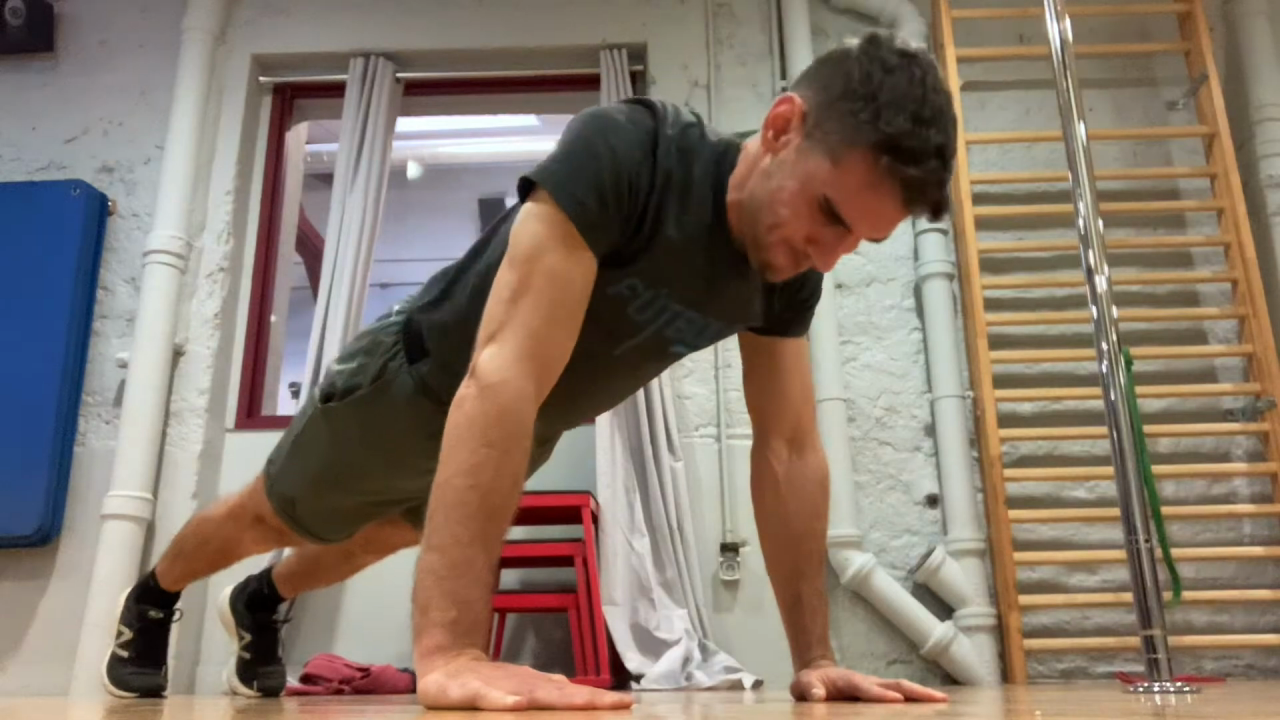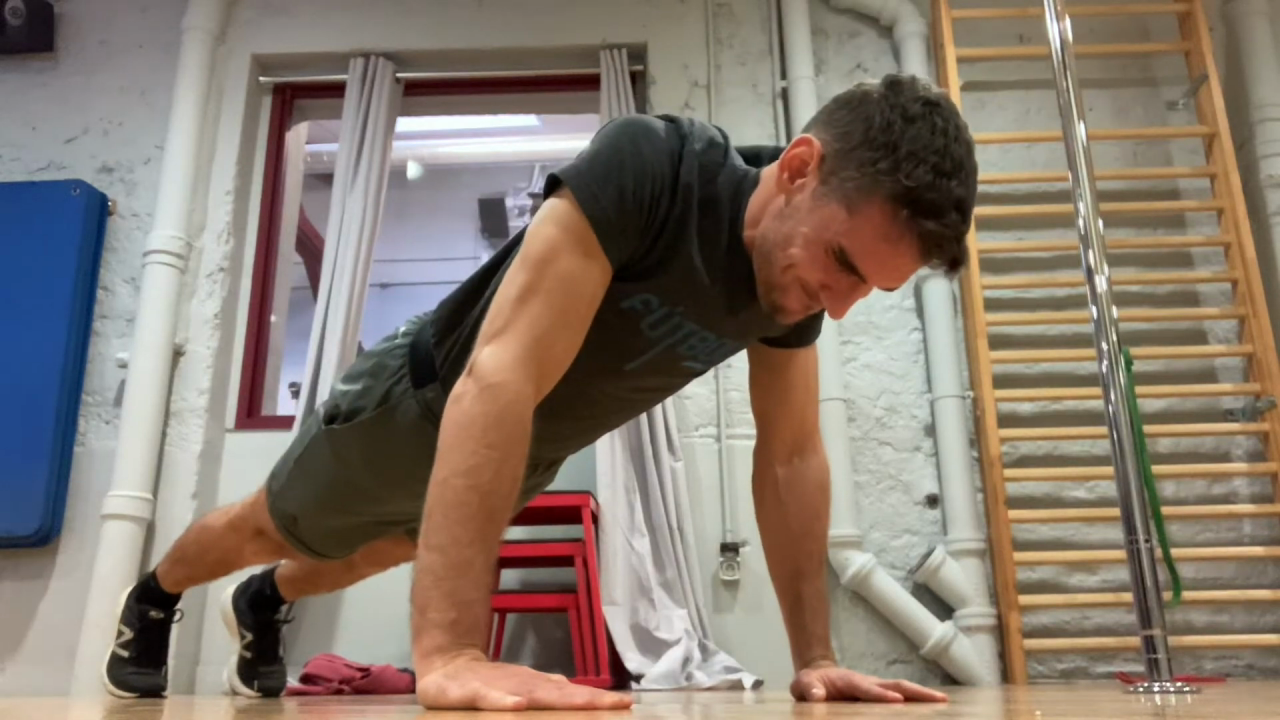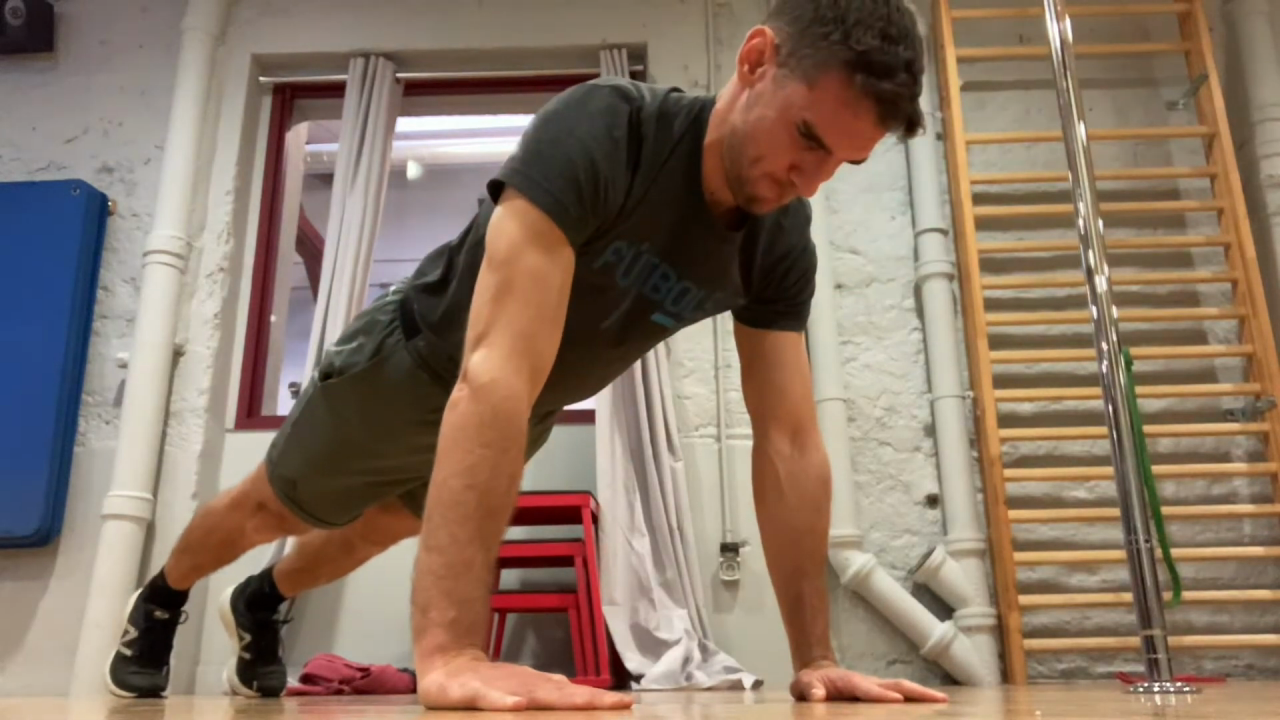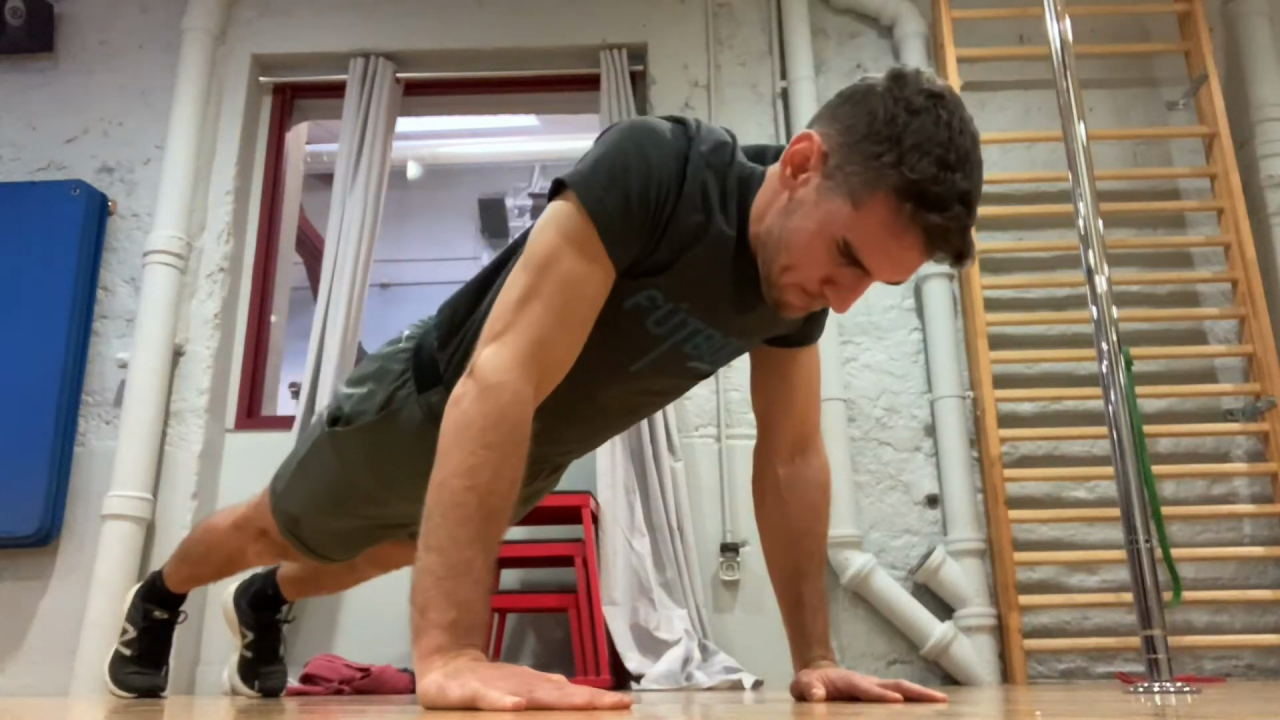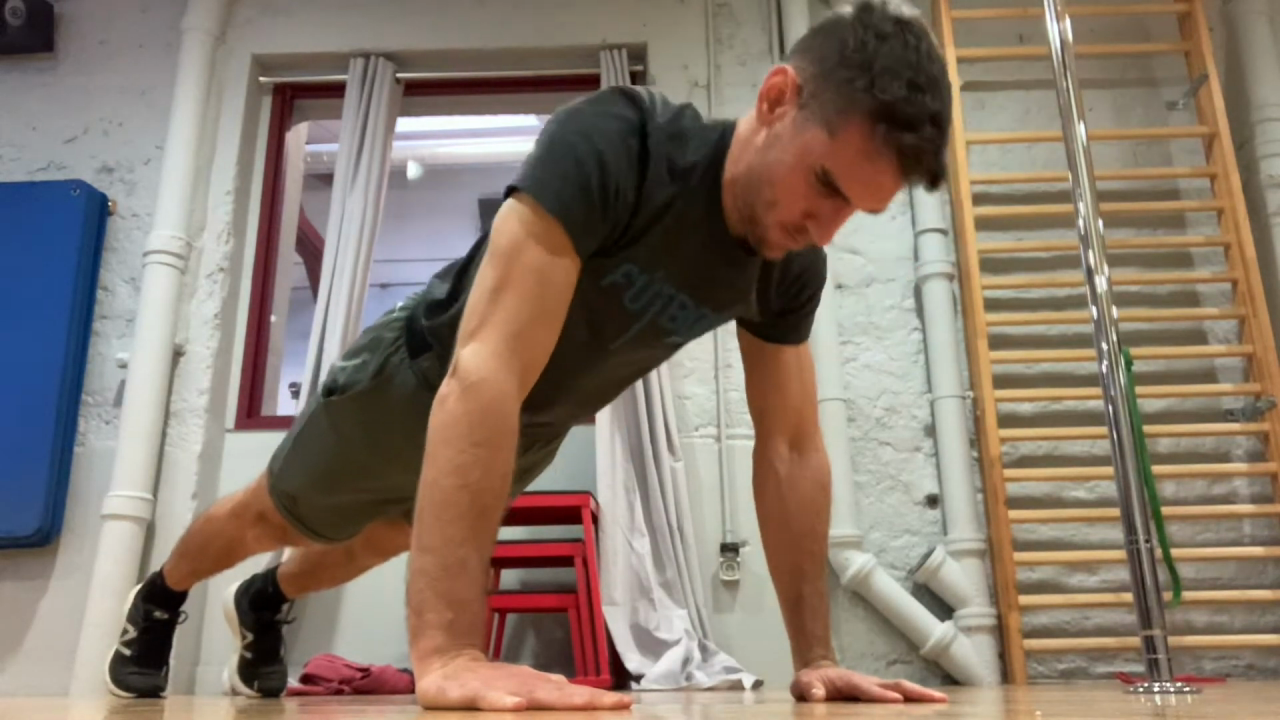
dt=1s
person 1, frame 1
left shoulder: (789, 266)
right shoulder: (622, 154)
left elbow: (788, 452)
right elbow: (500, 379)
left wrist: (814, 654)
right wrist: (448, 650)
left hip: (524, 433)
right hip: (412, 380)
left knee: (377, 538)
right knee: (274, 520)
left ankle: (261, 604)
right ankle: (150, 599)
person 1, frame 2
left shoulder: (801, 271)
right shoulder: (644, 168)
left elbow: (791, 460)
right elbow: (496, 383)
left wrist: (814, 656)
right wrist: (447, 653)
left hip: (529, 455)
right hip: (421, 400)
left knee: (378, 553)
right knee: (271, 529)
left ankle: (263, 607)
right ankle: (151, 601)
person 1, frame 3
left shoulder: (780, 244)
right shoulder: (599, 134)
left elbow: (788, 444)
right elbow: (492, 376)
left wrist: (814, 658)
right wrist: (448, 651)
left hip: (522, 416)
right hip: (408, 364)
left knee: (376, 529)
right knee: (272, 508)
left ankle: (259, 604)
right ankle: (161, 599)
person 1, frame 4
left shoulder: (805, 269)
right shoulder: (650, 170)
left elbow: (791, 460)
right elbow: (498, 382)
left wrist: (813, 656)
right wrist: (448, 651)
left hip: (532, 458)
right hip: (424, 405)
left knee: (379, 554)
right knee: (277, 531)
left ankle: (263, 605)
right ankle: (156, 601)
person 1, frame 5
left shoulder: (792, 261)
right shoulder: (610, 146)
left elbow: (790, 452)
right elbow: (481, 380)
left wrist: (814, 656)
right wrist: (446, 654)
left hip: (529, 431)
right hip: (412, 381)
left knee: (386, 536)
right knee: (276, 517)
left ankle: (265, 604)
right ankle: (158, 599)
